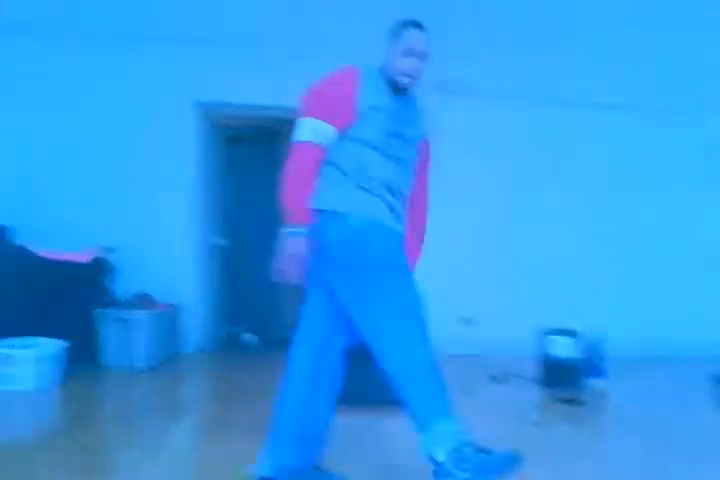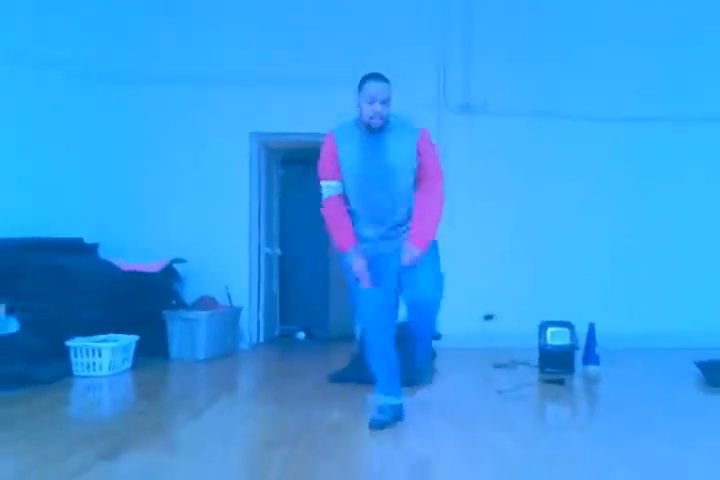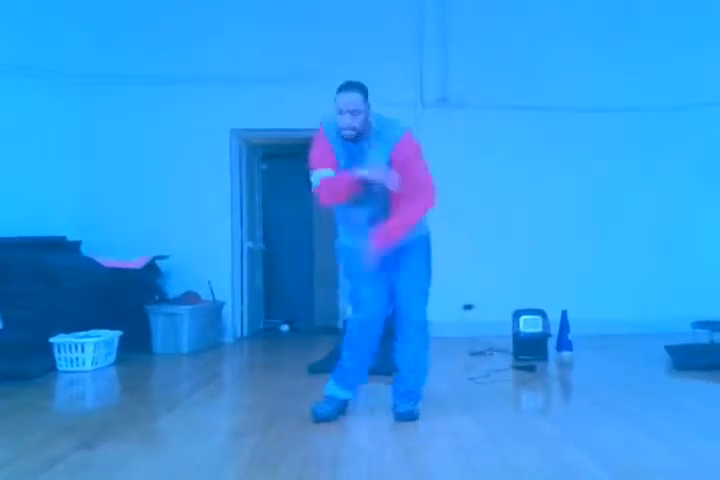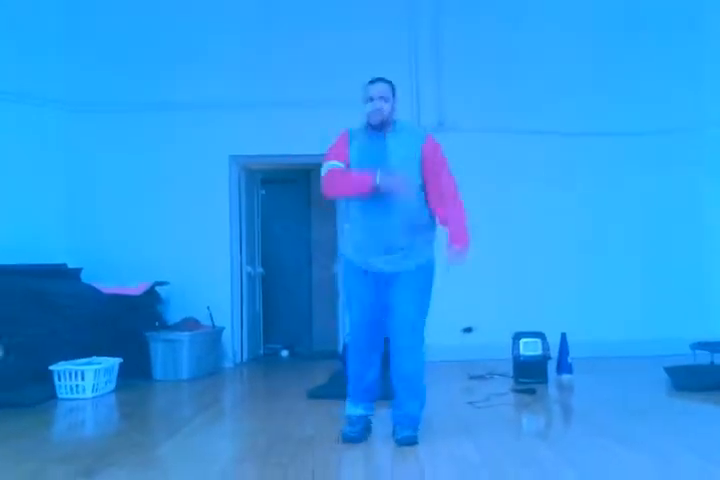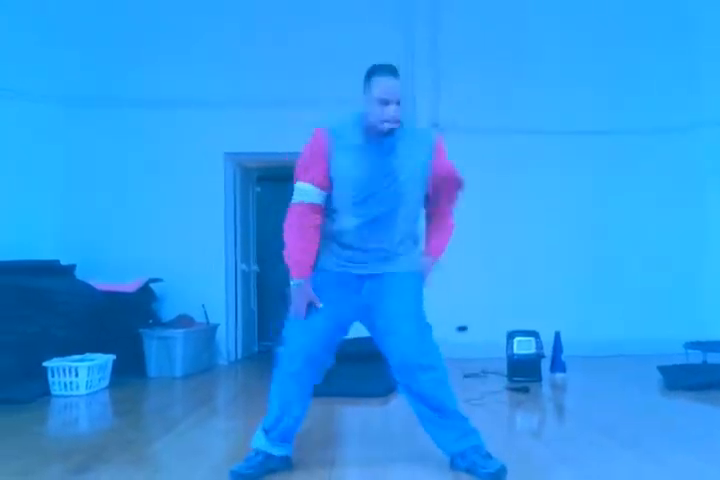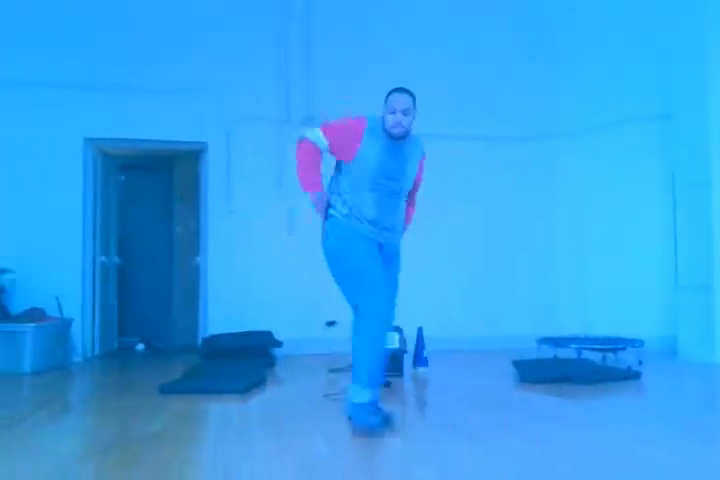
dt=0.7s
person 1, frame 1
left shoulder: (416, 124)
right shoulder: (349, 85)
left elbow: (413, 201)
right elbow: (307, 151)
left wrist: (406, 262)
right wrist: (296, 229)
left hip: (368, 230)
right hip: (348, 222)
left knee: (325, 338)
right knee: (396, 324)
person 1, frame 2
left shoulder: (414, 135)
right shoulder: (337, 140)
left elbow: (430, 190)
right elbow: (333, 202)
left wrist: (417, 240)
right wrist: (351, 253)
left hip: (414, 242)
right hip: (368, 248)
left knee: (425, 300)
right knee: (376, 323)
left ankle: (421, 347)
right ankle: (390, 399)
person 1, frame 3
left shoulder: (398, 139)
right shoulder: (324, 140)
left elbow: (420, 198)
right elbow: (326, 193)
left wrist: (382, 240)
right wrist: (362, 175)
left hip: (407, 242)
right hip: (357, 243)
left knee: (412, 316)
right knee: (368, 317)
left ankle: (407, 396)
right ankle: (339, 393)
person 1, frame 4
left shoulder: (421, 142)
right shoulder: (348, 140)
left elbow: (443, 193)
right elbow: (331, 184)
left wrist: (458, 236)
right wrist: (377, 181)
left hip: (412, 262)
right hip: (361, 260)
left knee: (406, 340)
right knee: (363, 337)
left ankle: (406, 418)
right ankle: (359, 412)
person 1, frame 5
left shoulder: (424, 147)
right shoulder: (329, 139)
left elbow: (442, 202)
right elbow: (306, 209)
left wrist: (430, 252)
right wrist: (298, 277)
left hip: (393, 275)
right hip: (331, 271)
left knee: (418, 360)
right knee: (298, 356)
person 1, frame 6
left shoulder: (416, 150)
right shoulder: (359, 131)
right elbow: (310, 142)
left wrist: (400, 226)
right wrist: (314, 188)
left hip: (385, 242)
right hip: (348, 234)
left knee: (378, 322)
right knee: (371, 304)
left ankle: (363, 400)
right ankle: (361, 396)
